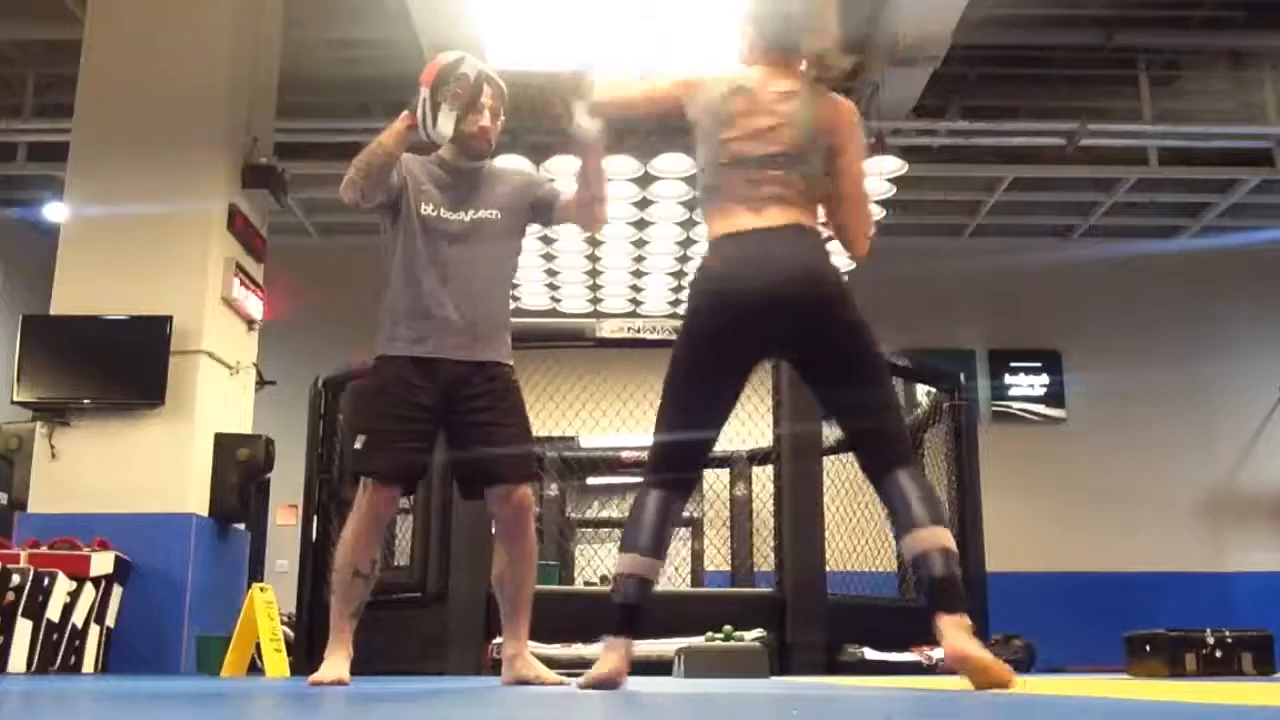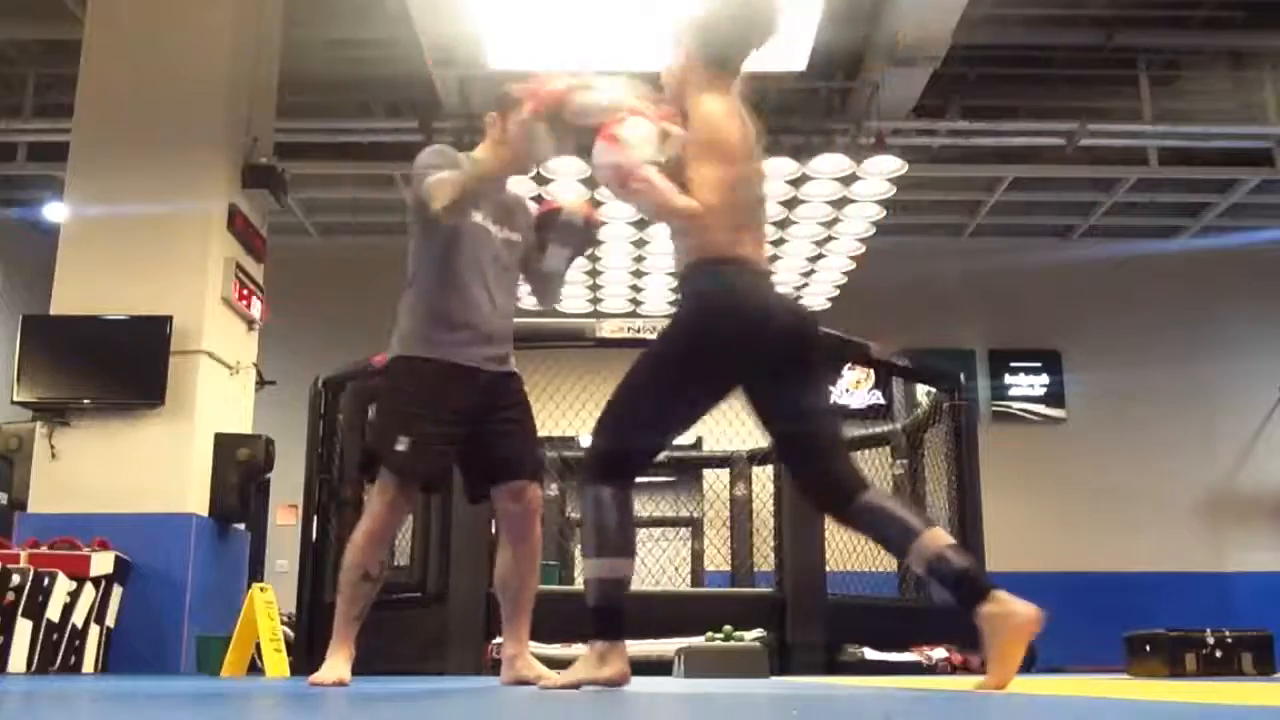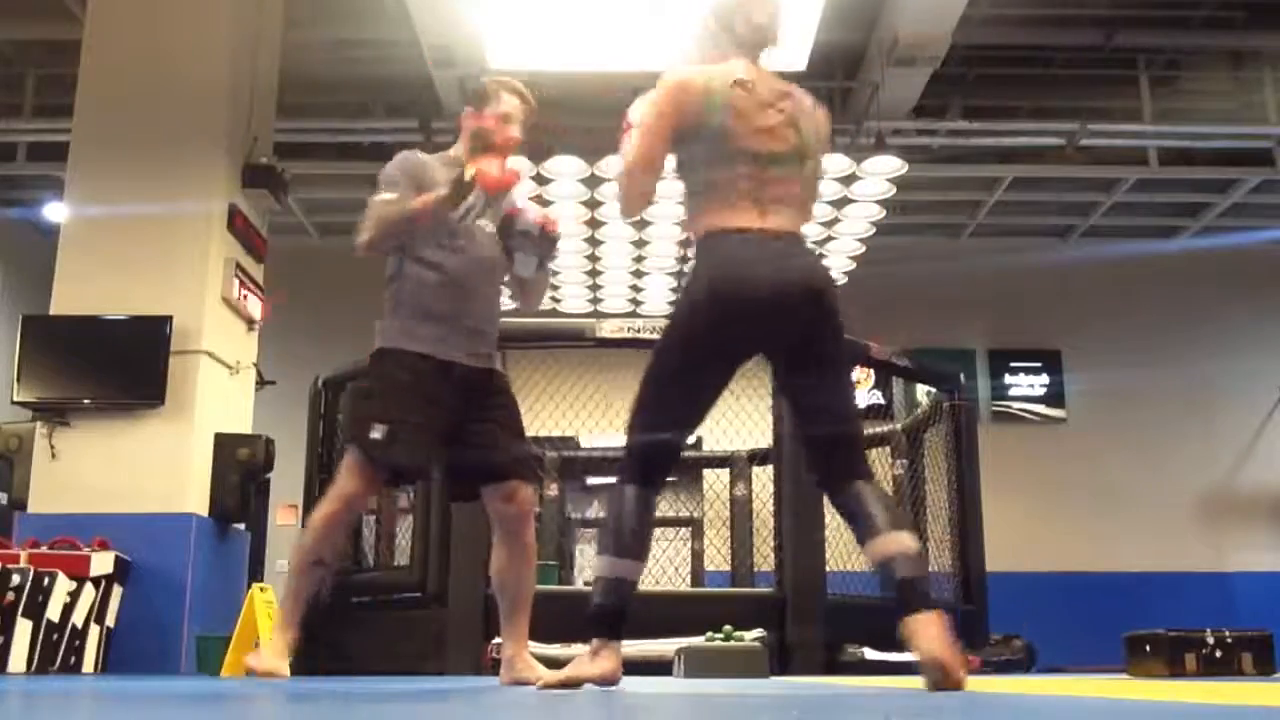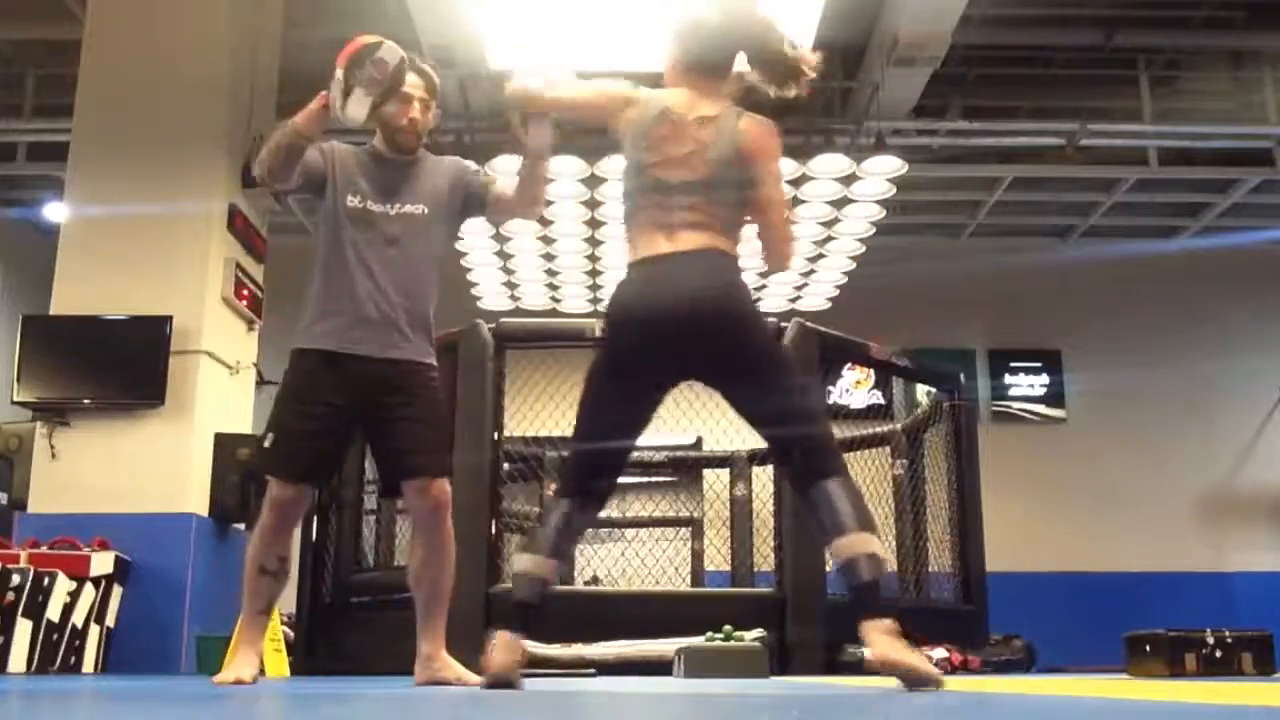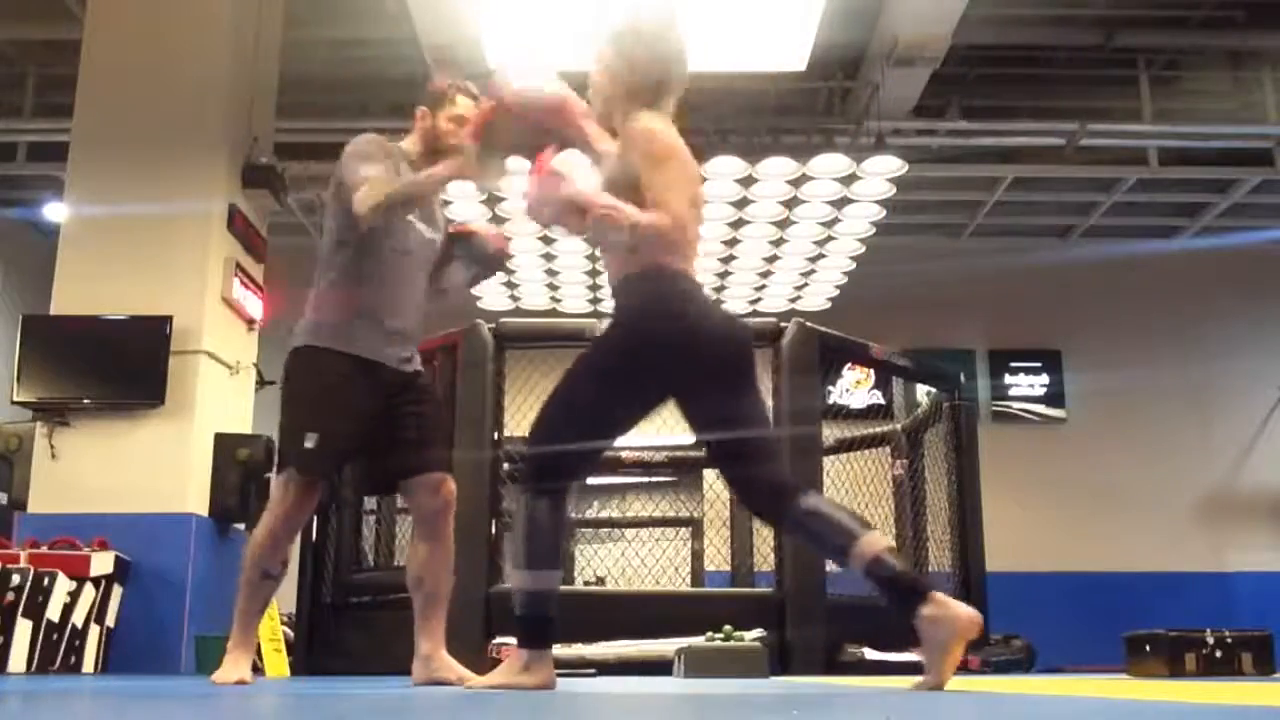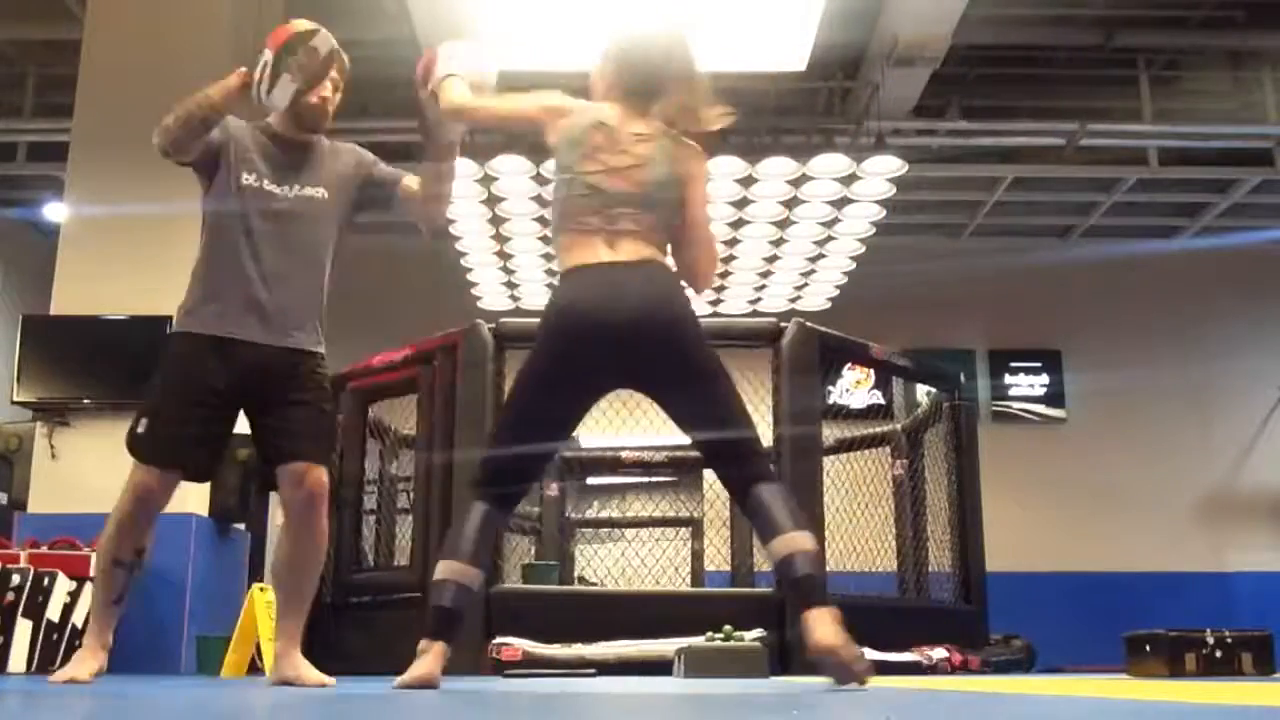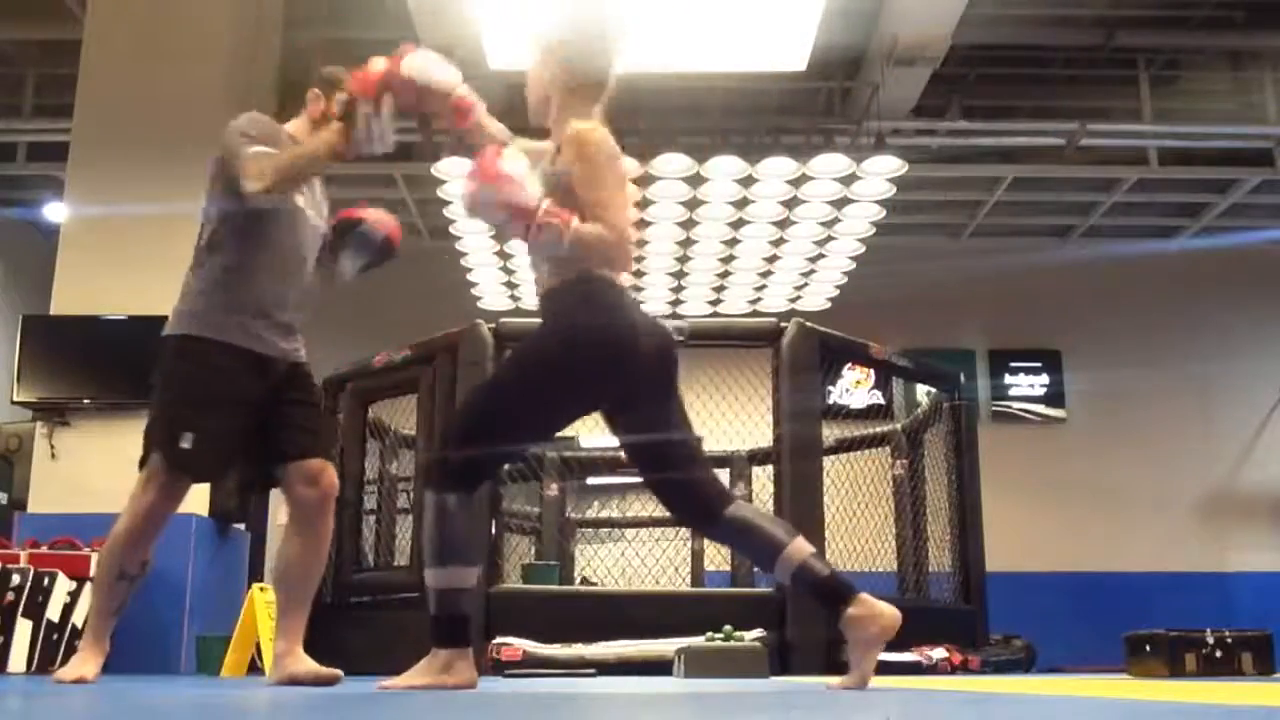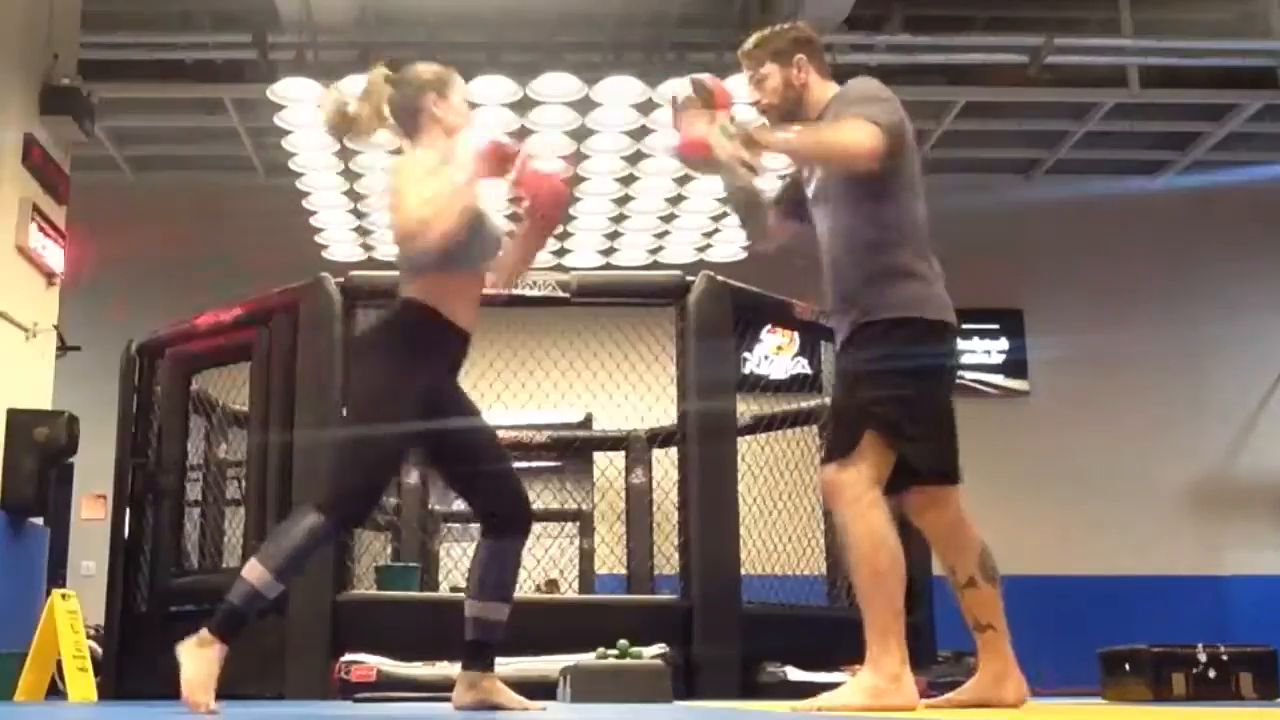
dt=0.3s
person 1, frame 1
left shoulder: (707, 89)
right shoulder: (837, 110)
left elbow: (605, 100)
right elbow: (857, 239)
left wrist: (630, 82)
left hip: (727, 287)
right hip: (810, 284)
left knee: (670, 471)
right knee: (892, 457)
left ankle: (618, 646)
right ankle: (954, 625)
person 1, frame 2
left shoulder: (711, 117)
right shoulder: (729, 118)
left elbow: (703, 227)
left wrist: (635, 177)
left hip: (721, 317)
right hip: (764, 317)
left knee: (609, 466)
right knee: (839, 488)
left ankle: (607, 649)
right ankle: (993, 605)
person 1, frame 3
left shoulder: (687, 83)
right shoulder: (809, 108)
left elbow: (632, 199)
left wrist: (639, 132)
left hip: (728, 289)
right hip: (801, 285)
left knee: (644, 467)
right knee: (847, 471)
left ankle: (603, 648)
right ankle: (924, 623)
person 1, frame 4
left shoulder: (634, 101)
right shoulder: (754, 132)
left elbow: (525, 91)
right elbow: (779, 253)
left wrist: (566, 91)
left hip: (641, 311)
right hip: (720, 304)
left knee: (584, 483)
right knee: (819, 466)
left ankle: (508, 640)
right ankle: (879, 629)
person 1, frame 5
left shoulder: (644, 131)
right shoulder: (639, 138)
left elbow: (675, 231)
left wrist: (587, 203)
right wrist: (574, 128)
left hip: (656, 325)
right hip: (704, 330)
left knee: (542, 471)
right knee: (775, 495)
left ankle: (531, 657)
right ankle: (931, 609)
person 1, frame 6
left shoulder: (568, 114)
right shoulder: (683, 153)
left elbow: (458, 105)
right elbow: (702, 272)
left wrist: (450, 70)
left hip: (582, 317)
right hip: (661, 314)
left knee: (499, 481)
right knee: (751, 472)
left ankle: (435, 647)
right ankle: (818, 617)
person 1, frame 7
left shoulder: (580, 136)
right shoulder: (558, 145)
left elbow: (612, 245)
right elbow: (523, 157)
left wrist: (536, 212)
right wrist: (460, 100)
left hip: (585, 331)
right hip: (632, 338)
left knee: (456, 463)
right knee: (703, 500)
left ankle: (451, 654)
right ankle: (857, 608)
person 1, frame 8
left shoulder: (863, 99)
right shoulder: (813, 155)
left elbow: (855, 147)
right elbow: (768, 228)
left wrist: (756, 139)
right wrist: (729, 157)
left hip: (897, 319)
right hip: (883, 329)
left knee: (849, 478)
right knee: (933, 502)
left ankle: (886, 673)
right ankle: (999, 670)
person 2, frame 1
left shoulder: (516, 187)
right shoulder: (408, 171)
left elbow: (593, 216)
right elbow: (354, 190)
left wrist: (588, 145)
right wrist: (415, 116)
left hip: (485, 366)
right hip: (407, 360)
left knee: (515, 504)
right knee: (375, 499)
left ankle: (517, 653)
right ankle: (338, 651)
person 2, frame 2
left shoulder: (519, 209)
right shoulder: (442, 161)
left elbow: (545, 294)
right elbow: (450, 205)
left wrist: (563, 247)
right wrist: (512, 143)
left hip: (494, 370)
right hip: (429, 360)
left knee: (523, 505)
right knee: (390, 500)
left ankle: (517, 655)
right ankle: (339, 651)
person 2, frame 3
left shoulder: (506, 206)
right shoulder: (413, 169)
left elbow: (529, 299)
right elbow: (371, 239)
left wrist: (536, 255)
right wrist: (453, 187)
left hip: (479, 369)
right hip: (410, 355)
left knee: (516, 503)
right knee: (354, 487)
left ankle: (517, 656)
right ankle: (280, 635)
person 2, frame 4
left shoulder: (450, 179)
right shoulder: (335, 159)
left elbow: (525, 212)
right elbow: (268, 170)
left wrist: (535, 148)
right wrist: (331, 99)
left hip: (406, 365)
right hip: (326, 355)
left knee: (433, 499)
right knee: (285, 498)
left ankle: (432, 653)
right ankle: (247, 648)
person 2, frame 5
left shoulder: (431, 207)
right shoulder: (369, 151)
right elbow: (372, 206)
left wrist: (471, 262)
right wrist: (453, 166)
left hip: (400, 369)
right hip: (332, 354)
left knee: (437, 497)
right knee: (294, 499)
left ankle: (431, 652)
right ankle: (239, 648)
person 2, frame 6
left shoulder: (350, 165)
right shoulder: (232, 136)
left elbow: (431, 206)
right elbow: (168, 141)
left wrist: (441, 130)
right wrist: (250, 76)
left hip: (294, 353)
right hip: (210, 338)
left knee: (309, 488)
right knee: (147, 486)
left ankle: (288, 652)
right ankle: (95, 643)
person 2, frame 7
left shoulder: (315, 190)
right shoulder: (254, 131)
left elbow: (328, 269)
right elbow: (262, 183)
left wrist: (363, 242)
right wrist: (347, 132)
left hip: (282, 357)
right hip: (211, 344)
left knee: (318, 488)
right knee: (161, 491)
left ankle: (289, 650)
right ankle: (93, 644)
person 2, frame 8
left shoulder: (456, 175)
right shoulder: (417, 167)
left elbow: (494, 275)
right elbow: (423, 238)
left wrist: (536, 223)
right wrist: (469, 163)
left hip: (430, 372)
right hip: (403, 358)
left knee: (508, 511)
right knee: (342, 505)
right ankle: (211, 642)
